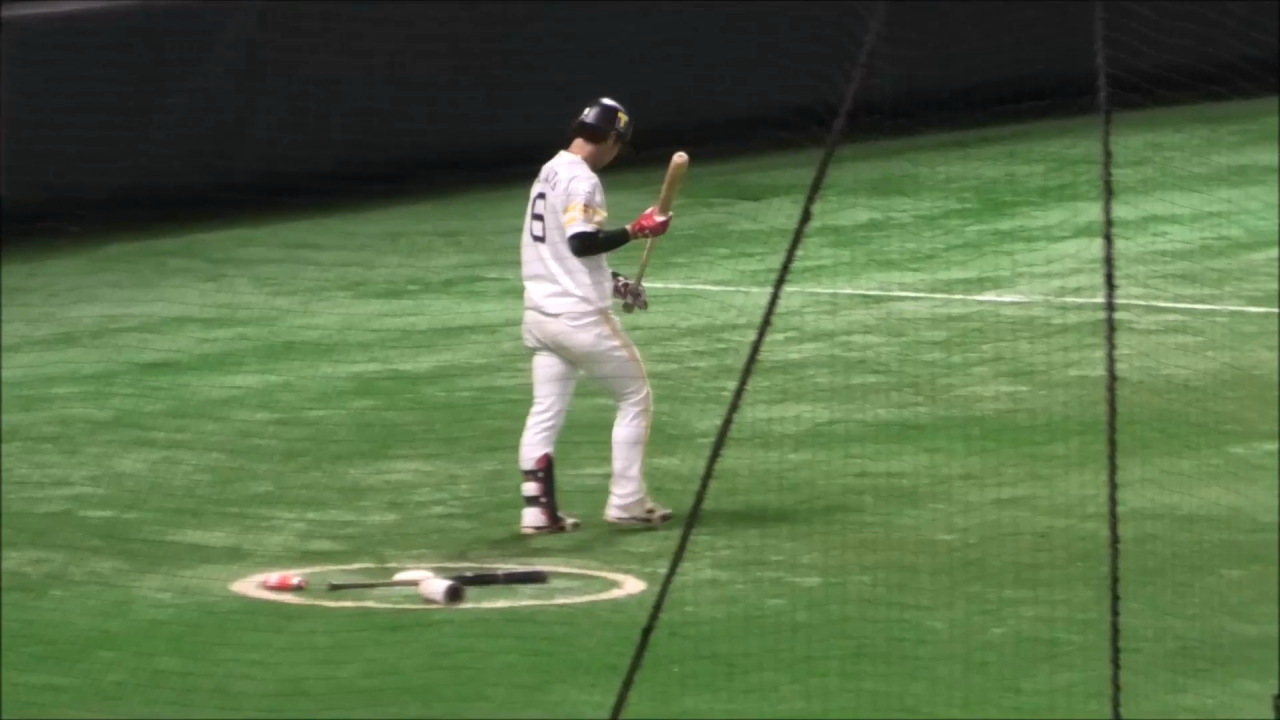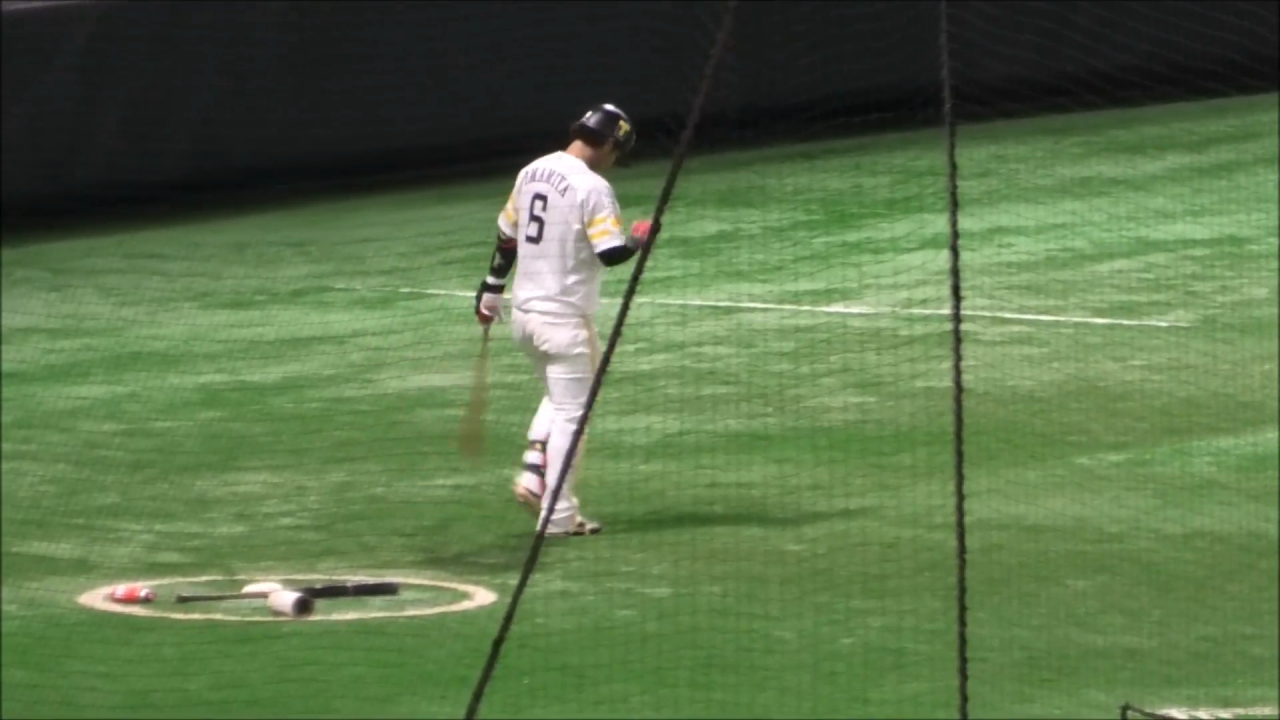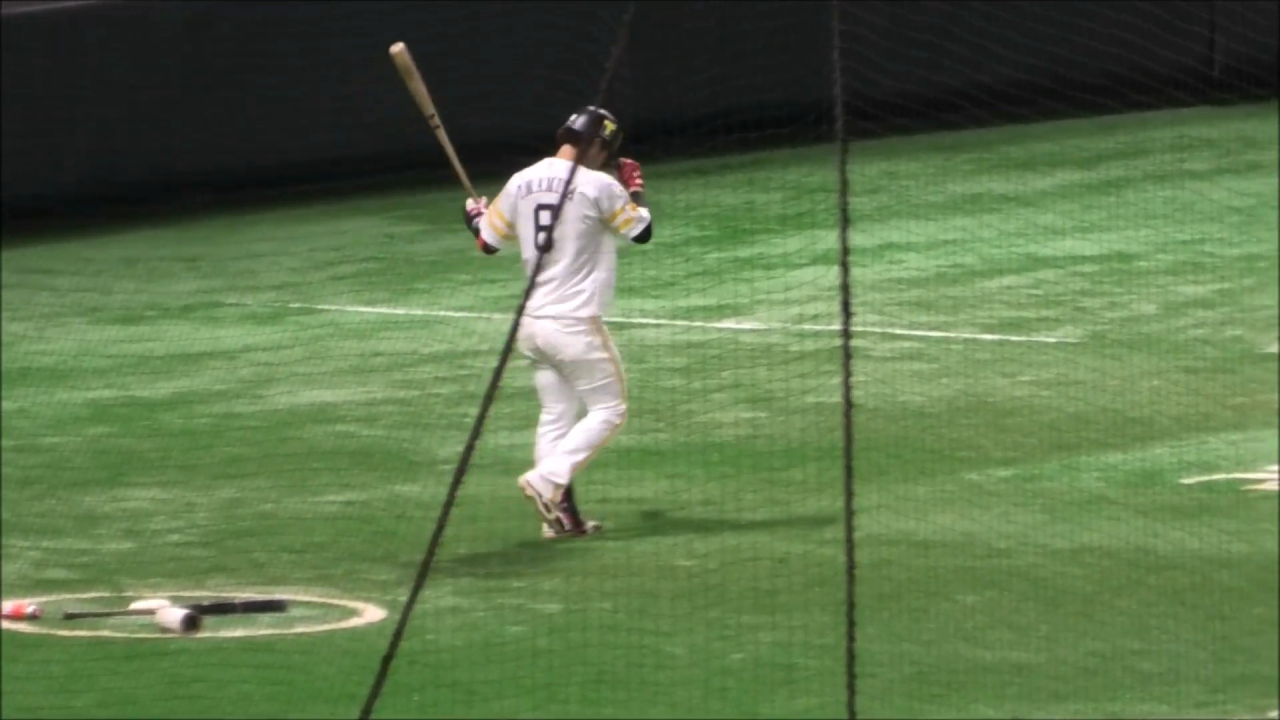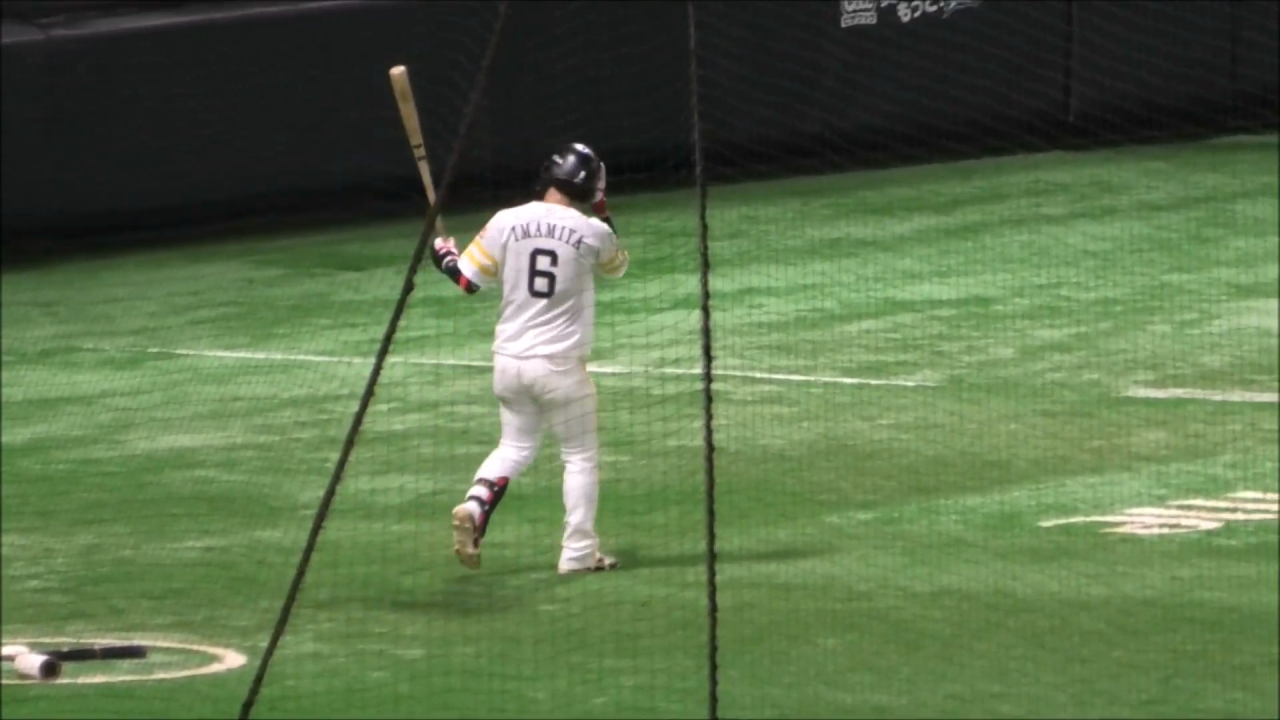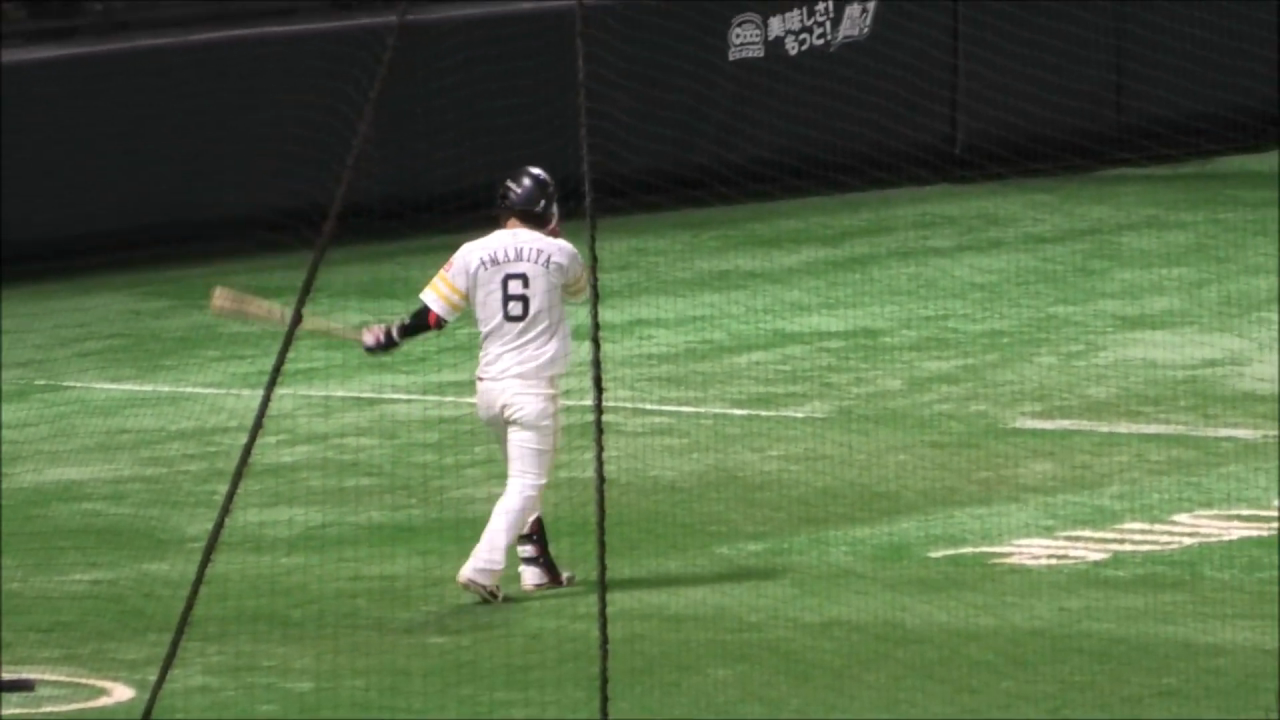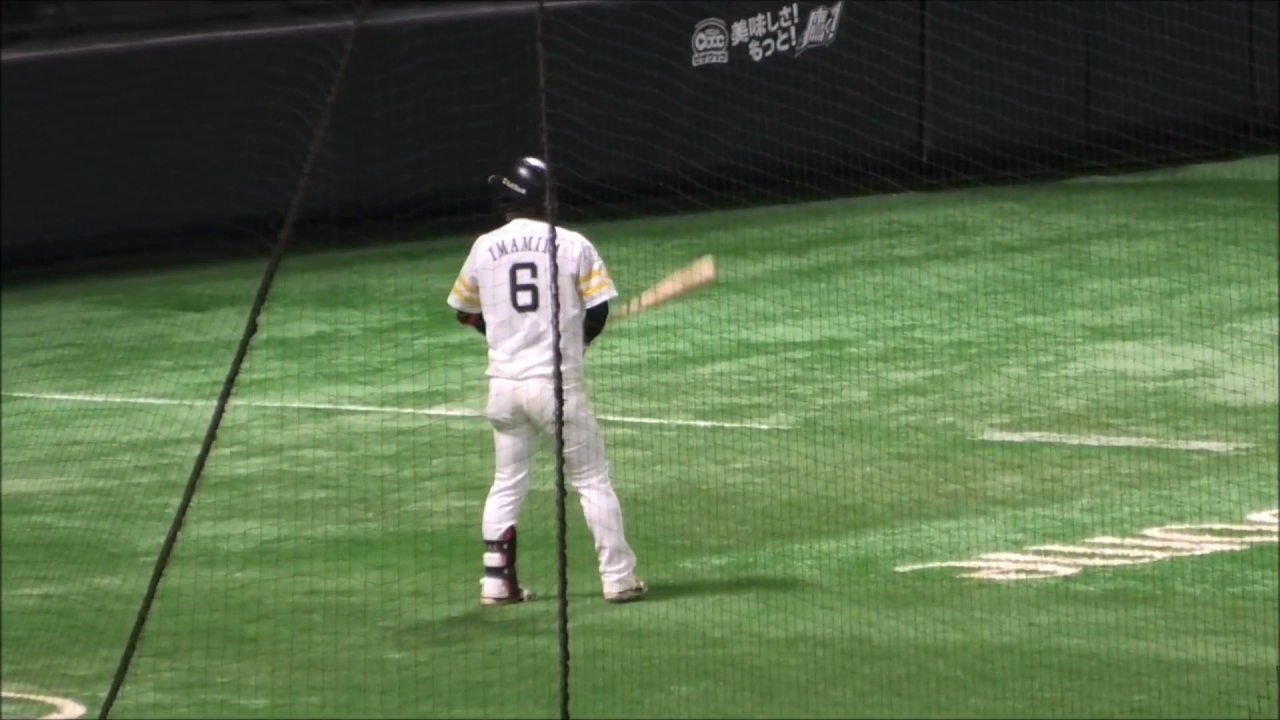
dt=0.5s
person 1, frame 1
left shoulder: (550, 171)
right shoulder: (582, 179)
right elbow: (582, 242)
left wrist: (613, 282)
right wrist: (635, 229)
left hip: (540, 314)
right hip: (581, 317)
left knee: (545, 412)
right knee: (634, 399)
right ankle: (627, 502)
person 1, frame 2
left shoulder: (532, 171)
right shoulder: (592, 188)
left elbow: (506, 236)
right elbow: (611, 253)
left wrist: (491, 289)
right wrist: (639, 237)
left hip: (523, 311)
right hip: (564, 318)
left knee: (557, 402)
right knee: (568, 415)
left ankle: (533, 477)
right ankle: (555, 514)
person 1, frame 3
left shoulder: (521, 182)
right shoulder: (600, 186)
left elbow: (488, 241)
right elbow: (643, 231)
left wrist: (474, 215)
right wrist: (635, 186)
left hip: (534, 322)
right hip: (575, 324)
left knee: (555, 418)
right knee: (608, 411)
left ankle: (562, 514)
right ankle: (546, 480)
person 1, frame 4
left shoulder: (506, 221)
right shoulder: (595, 232)
left elbow: (467, 280)
right elbow: (617, 269)
left wrist: (444, 256)
right wrist: (600, 210)
left hip: (509, 360)
right hip: (561, 363)
left knee: (514, 447)
right knee: (580, 457)
left ankle: (475, 505)
right ankle: (579, 553)
person 1, frame 5
left shoulder: (472, 254)
right shoulder: (561, 253)
left elbow: (433, 315)
right elbow: (580, 292)
left wrist: (390, 334)
left hip: (489, 386)
right hip: (533, 386)
left knee: (523, 478)
right knee: (526, 484)
left ankle: (538, 566)
right ankle: (481, 568)
person 1, frame 6
left shoulder: (484, 247)
right shoulder: (574, 245)
left elbow: (464, 312)
right elbow: (597, 314)
left hip: (504, 384)
right hip: (556, 384)
left knee: (506, 483)
right knee: (592, 480)
left ankle: (497, 580)
right ankle: (618, 578)
